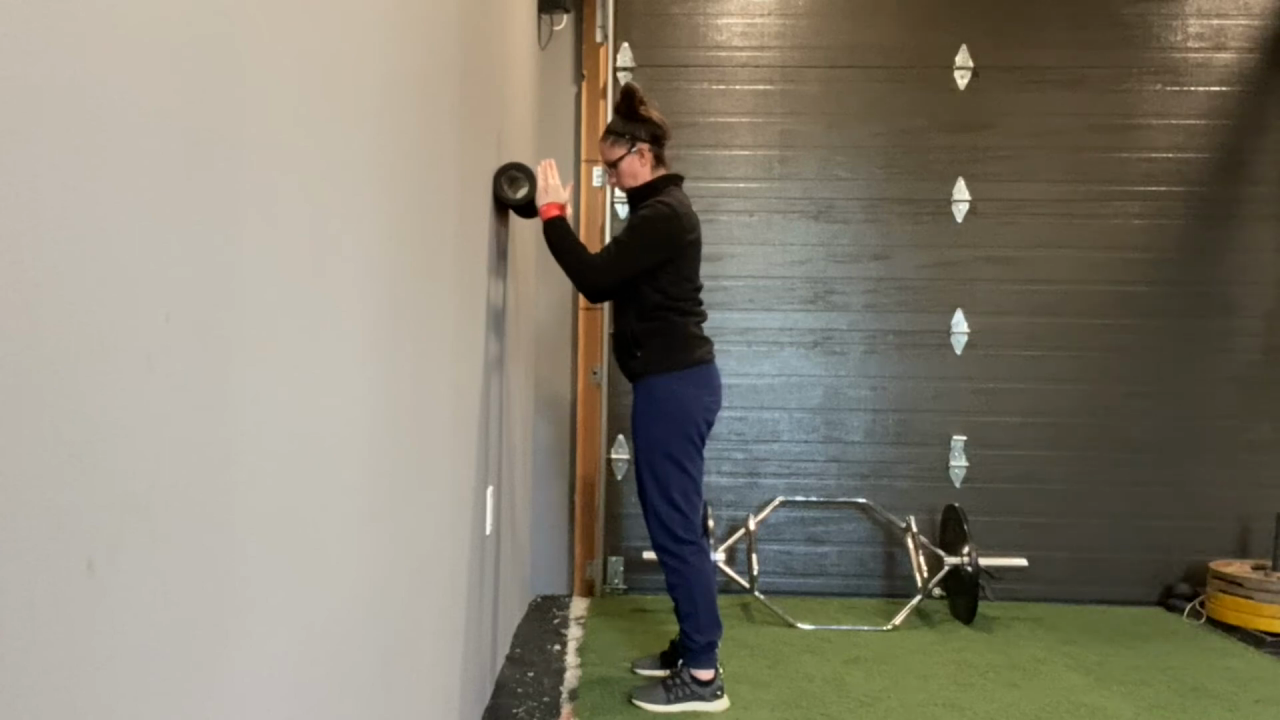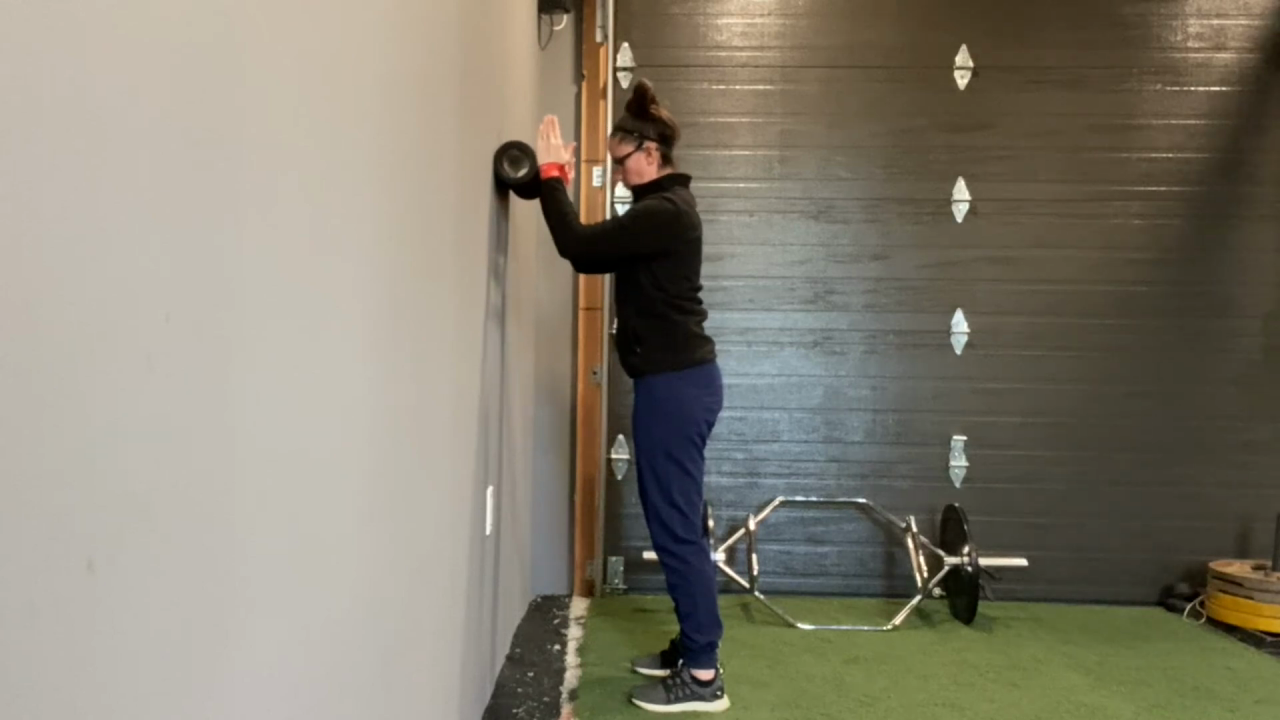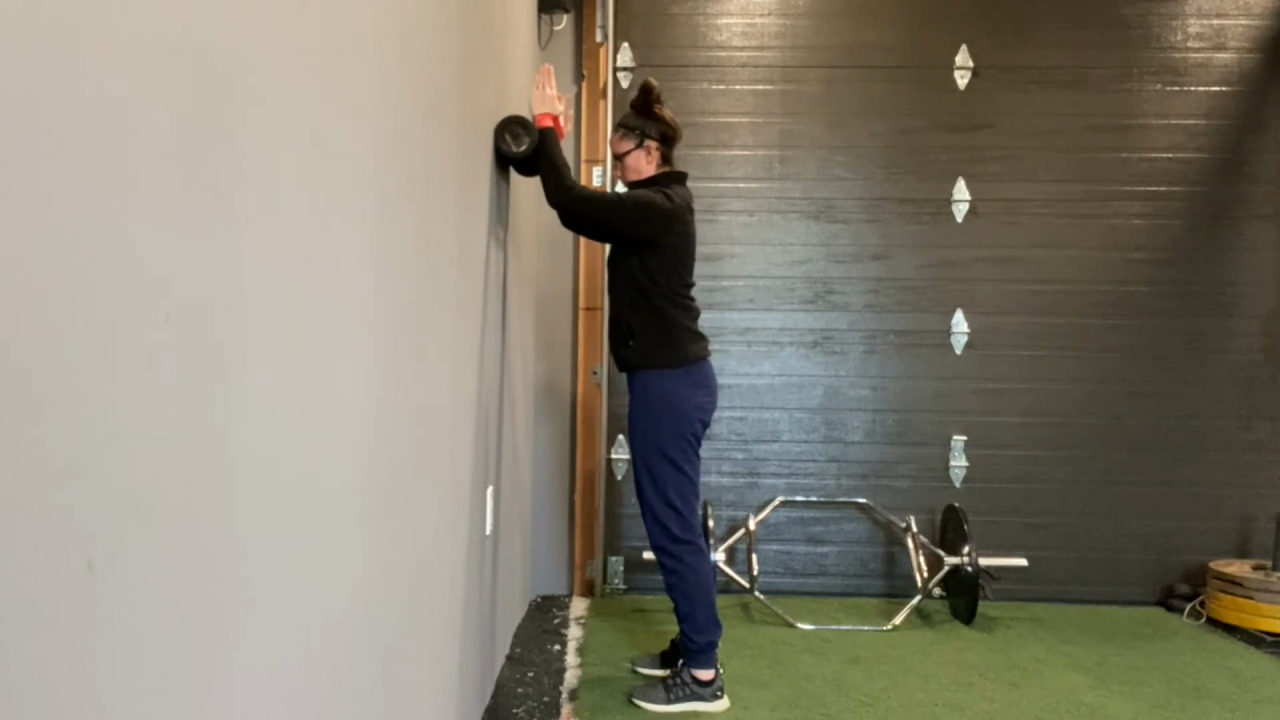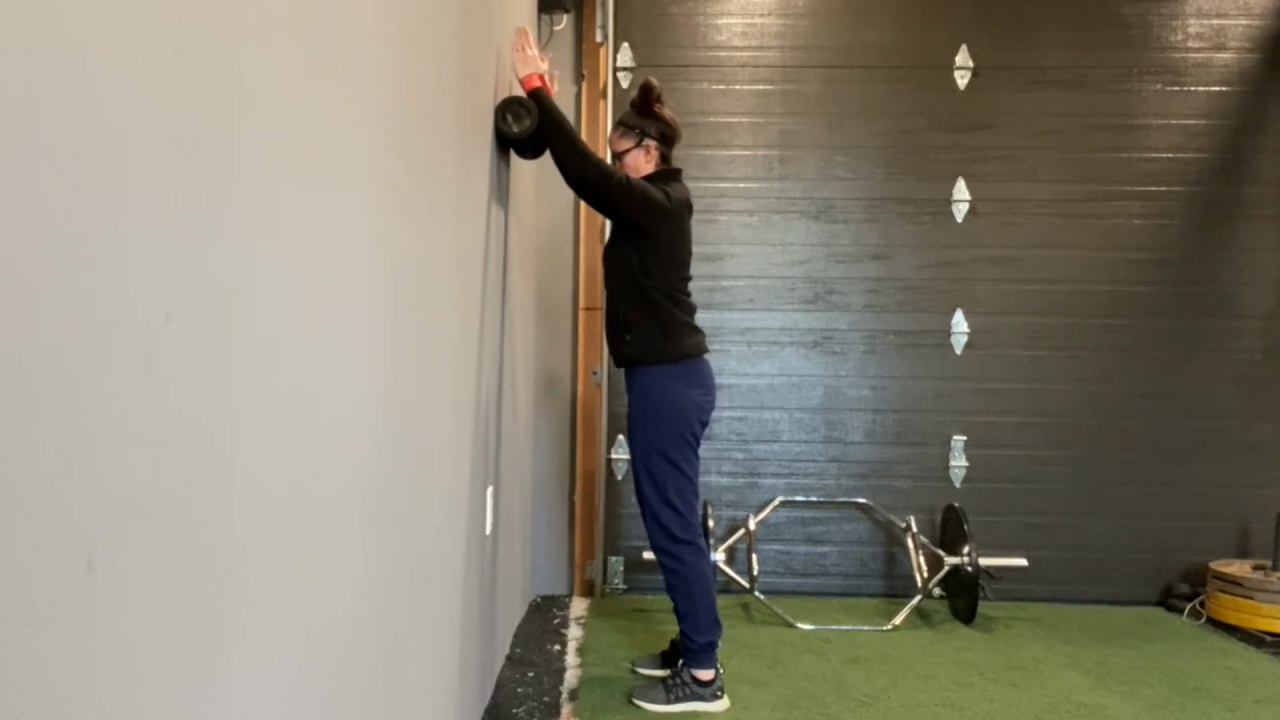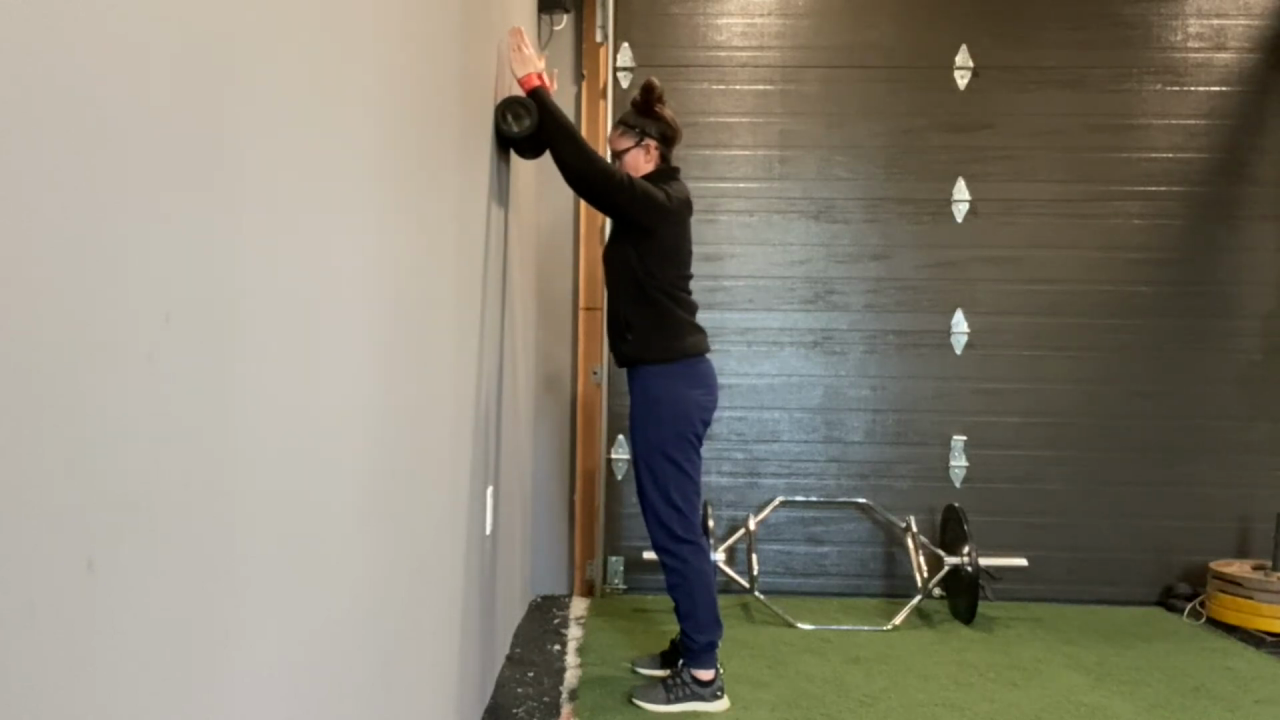
dt=1s
person 1, frame 1
left shoulder: (663, 216)
right shoulder: (661, 209)
left elbow: (597, 281)
right elbow: (613, 278)
left wrist: (554, 215)
right wrist: (557, 218)
left hip: (674, 384)
right hip: (676, 379)
left knee: (676, 527)
right knee: (675, 523)
right ankle: (693, 649)
person 1, frame 2
left shoulder: (664, 213)
right shoulder: (664, 208)
left elbow: (579, 247)
right elbow: (597, 251)
left wrist: (551, 175)
right wrist: (559, 181)
left hip: (676, 384)
right hip: (677, 380)
left knee: (677, 527)
right knee: (675, 524)
right ankle: (692, 648)
person 1, frame 3
left shoulder: (657, 208)
right shoulder: (660, 205)
left elbow: (570, 204)
right elbow: (587, 207)
left wrist: (545, 125)
right wrist: (553, 136)
left hip: (669, 382)
right hip: (673, 377)
left knee: (674, 527)
right knee: (672, 524)
right ankle: (692, 649)
person 1, frame 4
left shoulder: (653, 205)
right shoulder: (658, 201)
left elbow: (581, 169)
right elbow: (589, 170)
left wrist: (536, 88)
right wrist: (543, 97)
left hip: (667, 381)
right hip: (671, 376)
left knee: (673, 527)
right knee: (672, 523)
right ankle: (693, 650)
person 1, frame 5
left shoulder: (653, 203)
right shoulder: (657, 200)
left elbow: (582, 168)
right elbow: (589, 169)
left wrist: (535, 88)
right wrist: (543, 98)
left hip: (669, 380)
right hip: (672, 375)
left knee: (675, 526)
right knee: (672, 523)
right ankle: (693, 649)
